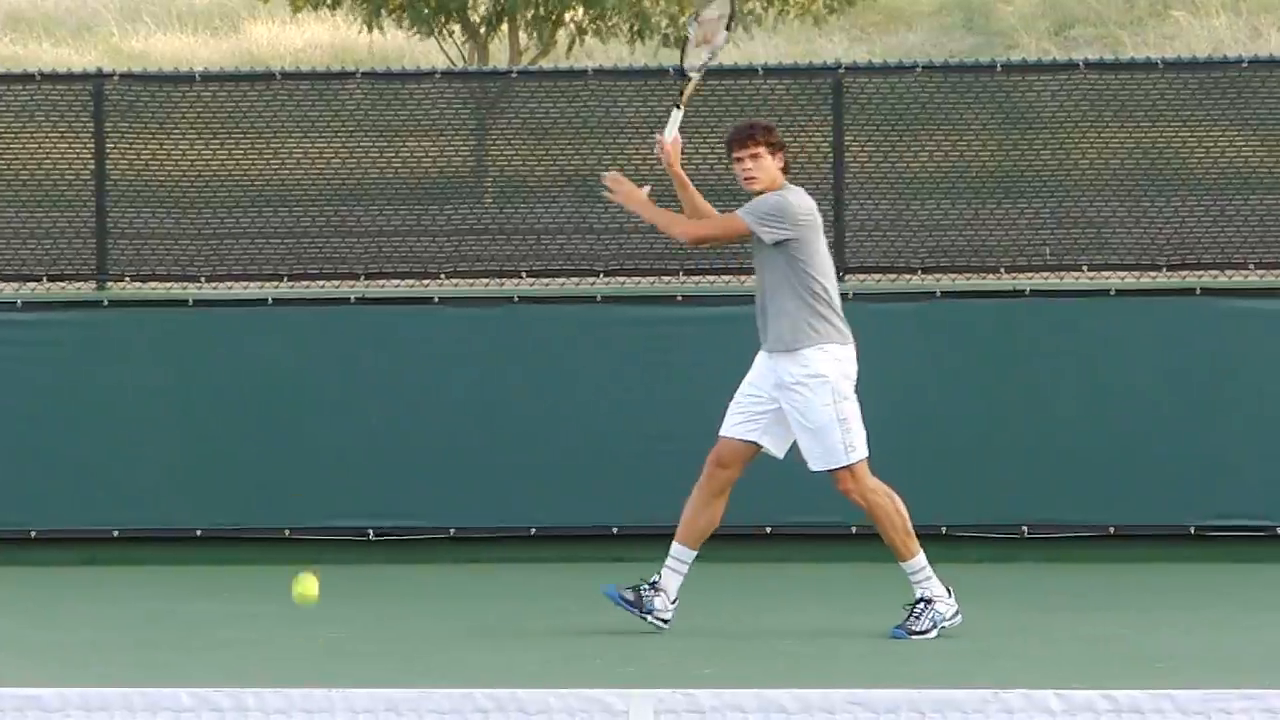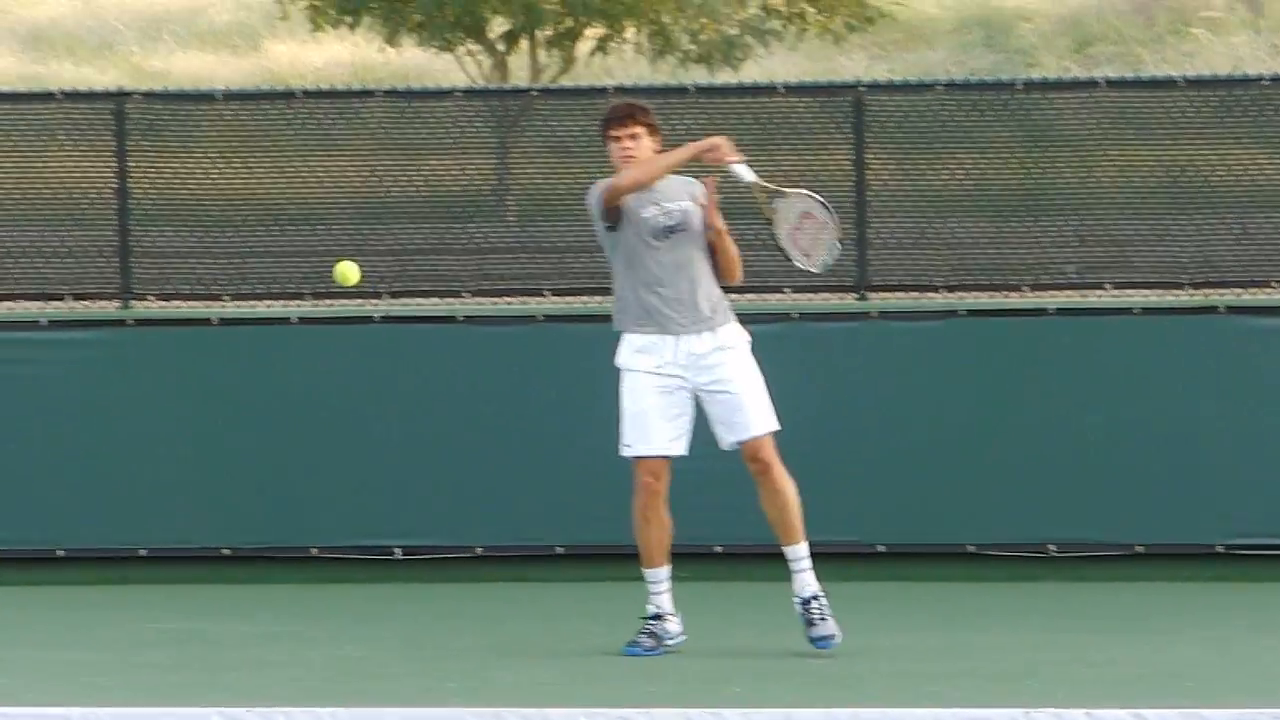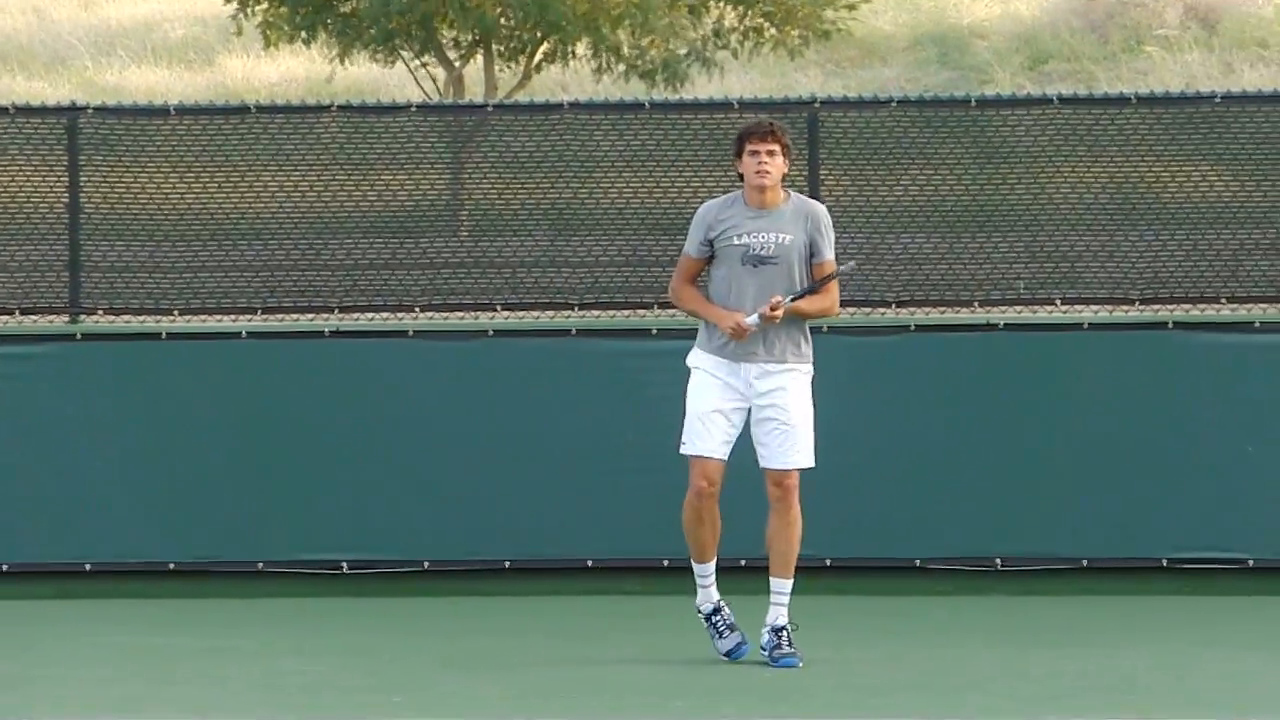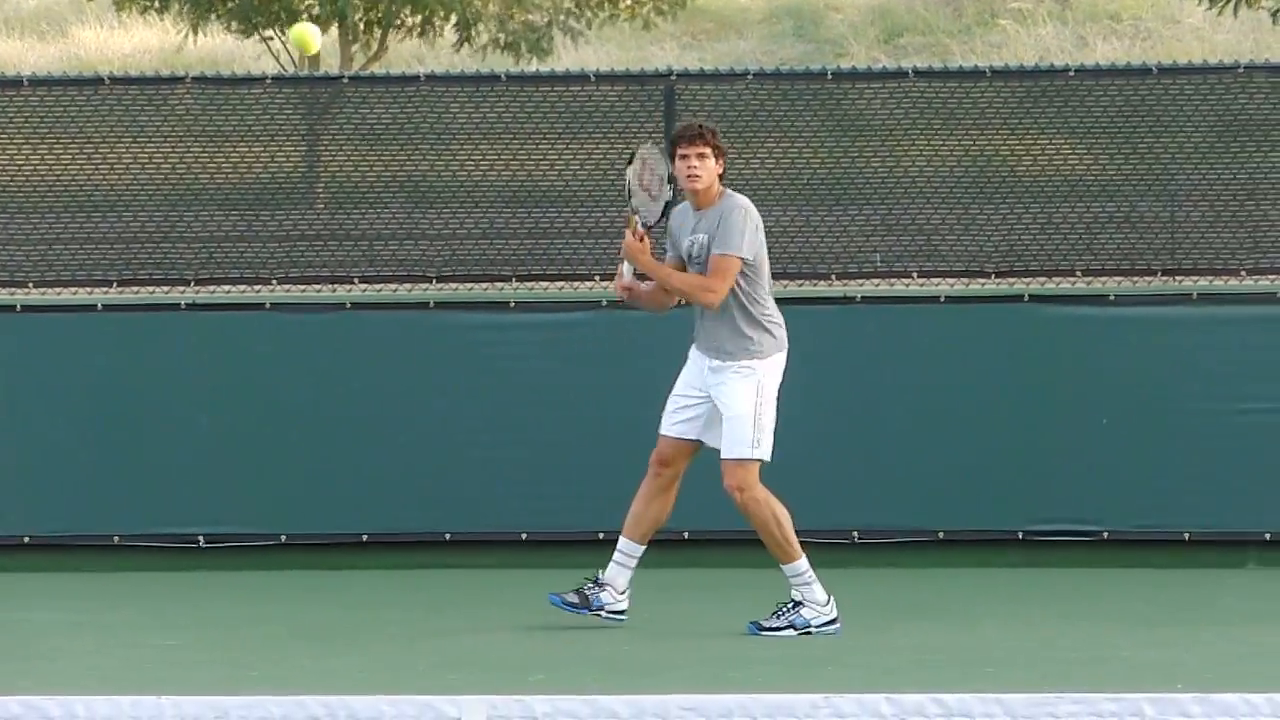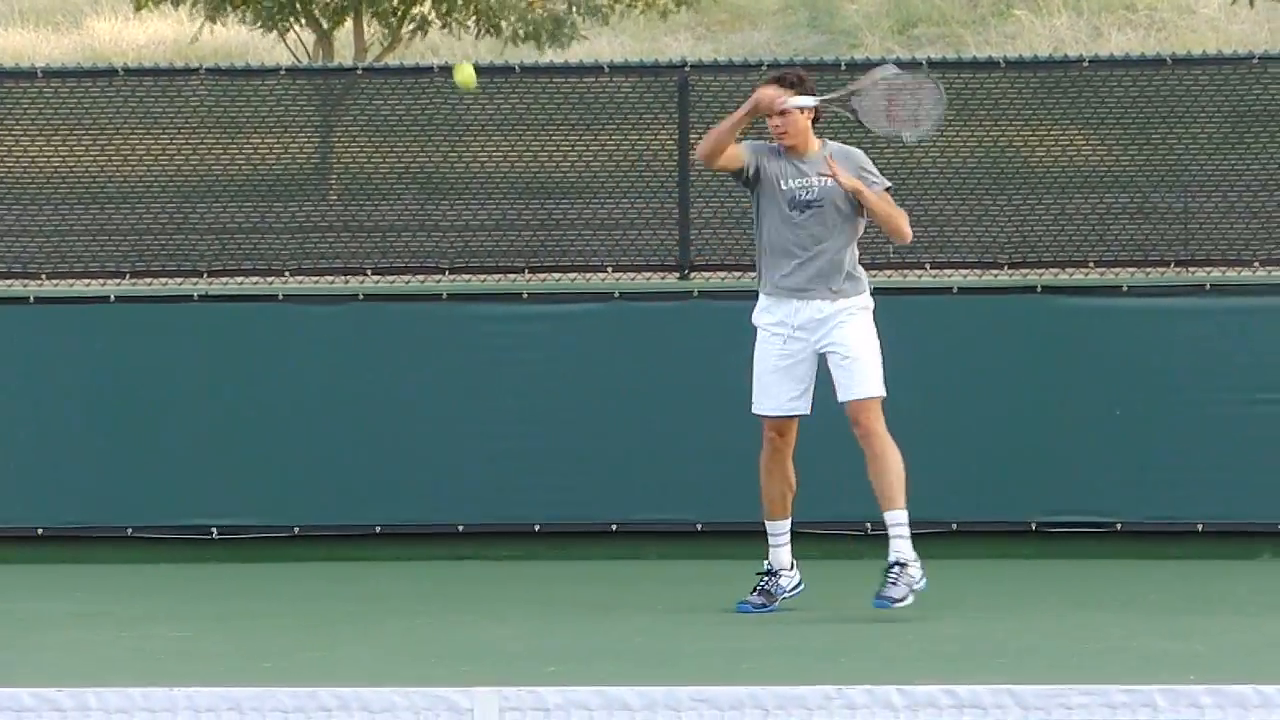
dt=1s
person 1, frame 1
left shoulder: (788, 204)
right shoulder: (763, 208)
left elbow: (697, 233)
right elbow: (714, 225)
left wrist: (640, 205)
right wrist: (676, 171)
left hip: (817, 362)
right hip: (774, 362)
left knee: (854, 482)
right knee: (719, 467)
left ankle: (934, 597)
right ankle: (663, 594)
person 1, frame 2
left shoulder: (689, 190)
right shoulder: (604, 198)
left elbow: (730, 275)
right elbow: (629, 182)
left wrist: (716, 225)
right wrist: (698, 149)
left hip: (718, 342)
right hip: (650, 353)
left knee: (763, 458)
right knee: (649, 480)
left ankle: (807, 591)
right ankle: (663, 616)
person 1, frame 3
left shoulder: (812, 216)
right shoulder: (713, 215)
left elbow: (830, 301)
right elbow: (679, 287)
left wrist: (789, 308)
right wrist: (718, 316)
left hip: (784, 371)
right hip: (717, 367)
left knee: (784, 491)
right knee: (703, 485)
left ankle: (777, 625)
right ankle: (708, 601)
person 1, frame 4
left shoulder: (738, 214)
right shoulder: (680, 217)
left elbow: (710, 293)
right elbow: (666, 291)
left wrist: (648, 263)
right wrist: (635, 289)
left hip: (751, 362)
right hip: (706, 359)
left knee: (741, 485)
right knee: (663, 465)
left ankle: (813, 602)
right ankle: (611, 587)
person 1, frame 5
left shoulder: (849, 160)
right shoulder: (759, 159)
left elbow: (900, 231)
right elbow: (705, 155)
left wrist: (856, 188)
right wrist: (748, 107)
left hip: (845, 309)
right hip: (783, 313)
left knee: (868, 424)
right knee: (776, 438)
left ankle: (903, 557)
right ankle: (780, 568)
